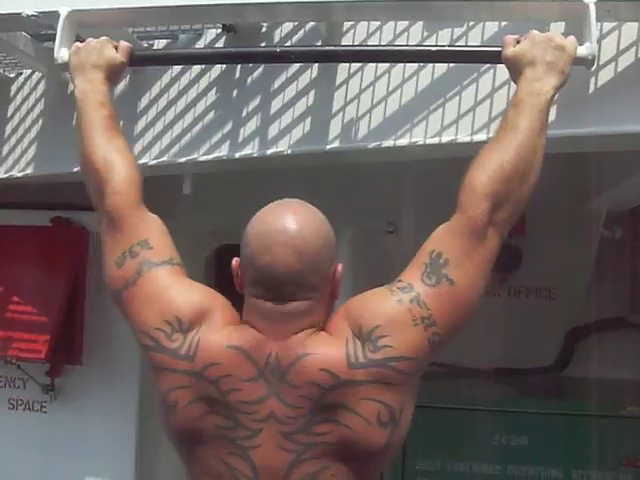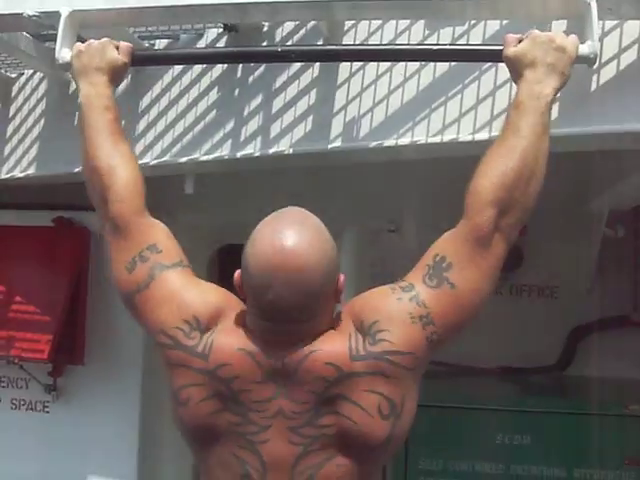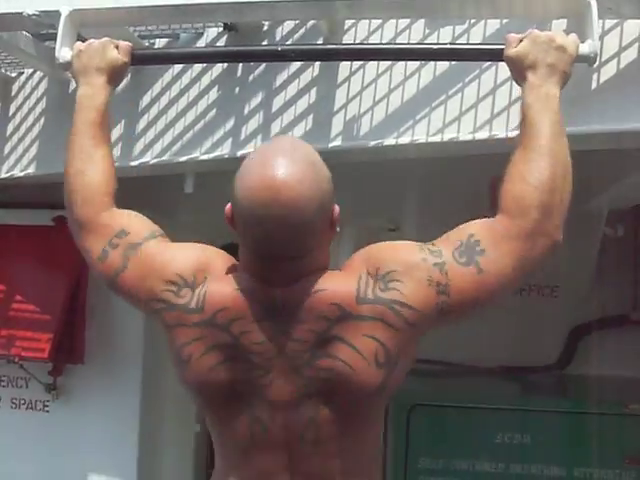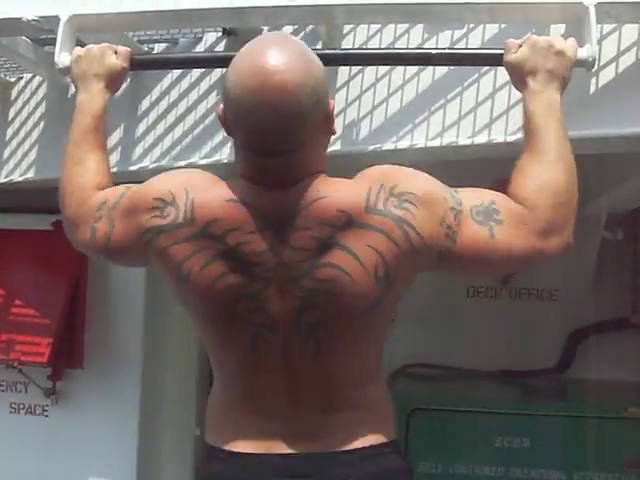
dt=0.2s
person 1, frame 1
left shoulder: (188, 345)
right shoulder: (376, 353)
left elbow: (118, 203)
right elbow: (485, 212)
left wrist: (92, 82)
right wrist: (537, 84)
person 1, frame 2
left shoulder: (198, 345)
right shoulder: (382, 352)
left elbow: (121, 211)
right elbow: (491, 218)
left wrist: (96, 83)
right wrist: (537, 84)
person 1, frame 3
left shoulder: (194, 299)
right shoulder: (382, 300)
left elbow: (89, 216)
right elbow: (537, 224)
left wrist: (93, 84)
right wrist: (541, 84)
person 1, frame 4
left shoulder: (179, 207)
right shoulder: (388, 206)
left elbow: (81, 217)
right elbow: (546, 226)
left wrist: (93, 91)
right wrist: (542, 90)
